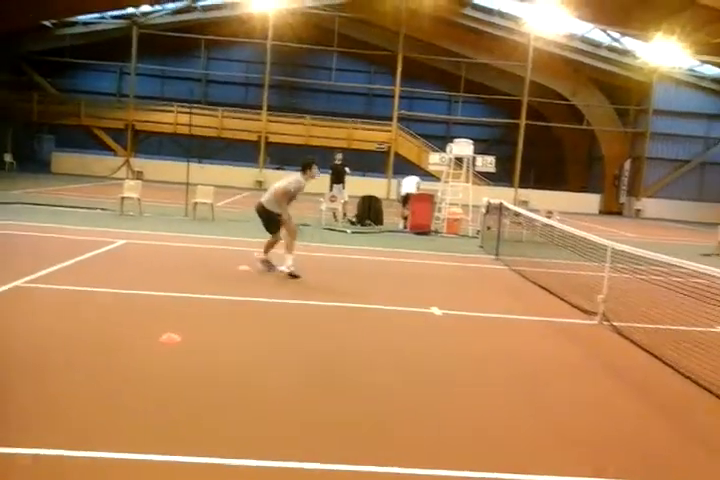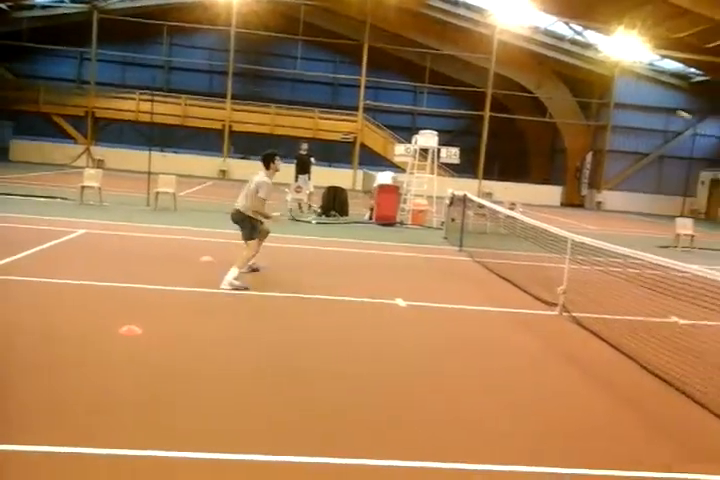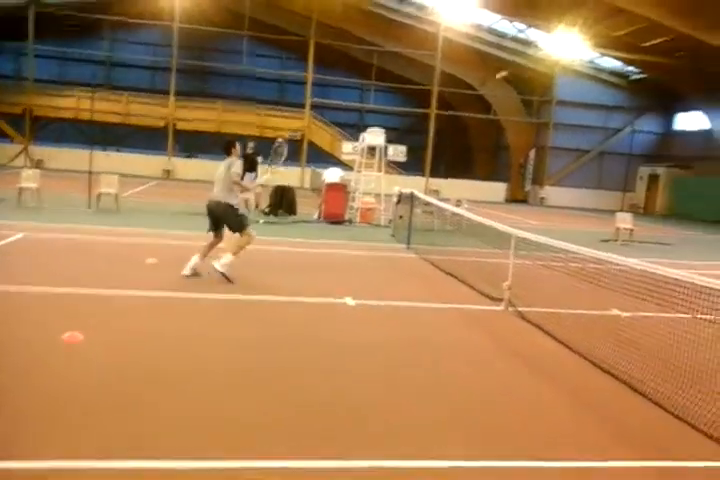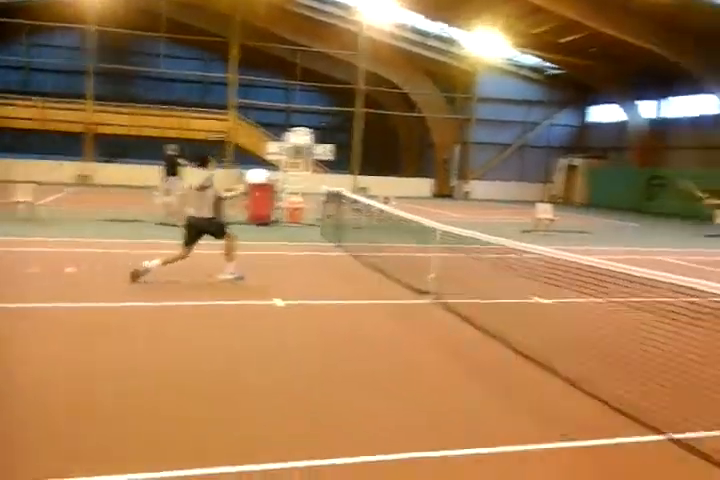
dt=0.4s
person 1, frame 1
left shoulder: (299, 179)
right shoulder: (299, 182)
right elbow: (277, 193)
left wrist: (287, 216)
right wrist: (284, 213)
left hip: (274, 207)
right hip: (266, 208)
left knee: (293, 231)
right knee: (276, 237)
left ankle: (288, 265)
right ankle: (264, 258)
person 1, frame 2
left shoulder: (262, 177)
right shoulder: (265, 182)
right elbow: (257, 208)
left wrist: (264, 215)
right wrist: (269, 216)
left hip: (245, 213)
right hip: (244, 215)
left knee: (264, 231)
right knee: (252, 248)
left ankle: (248, 264)
right ankle: (229, 280)
person 1, frame 3
left shoulder: (224, 165)
right shoulder: (236, 162)
right elbow: (234, 179)
left wrist: (245, 187)
right wrist: (247, 186)
left hip: (212, 204)
right hip: (226, 206)
left knee: (216, 238)
right knee: (248, 236)
left ankle: (190, 268)
right ankle: (222, 264)
person 1, frame 4
left shoulder: (208, 181)
right shoulder: (209, 175)
left elbow: (221, 196)
right elbow: (195, 188)
left wrist: (235, 193)
left hip: (193, 219)
right hip: (204, 219)
left knee: (183, 253)
right knee: (230, 237)
left ankle: (147, 266)
right ankle: (229, 271)
